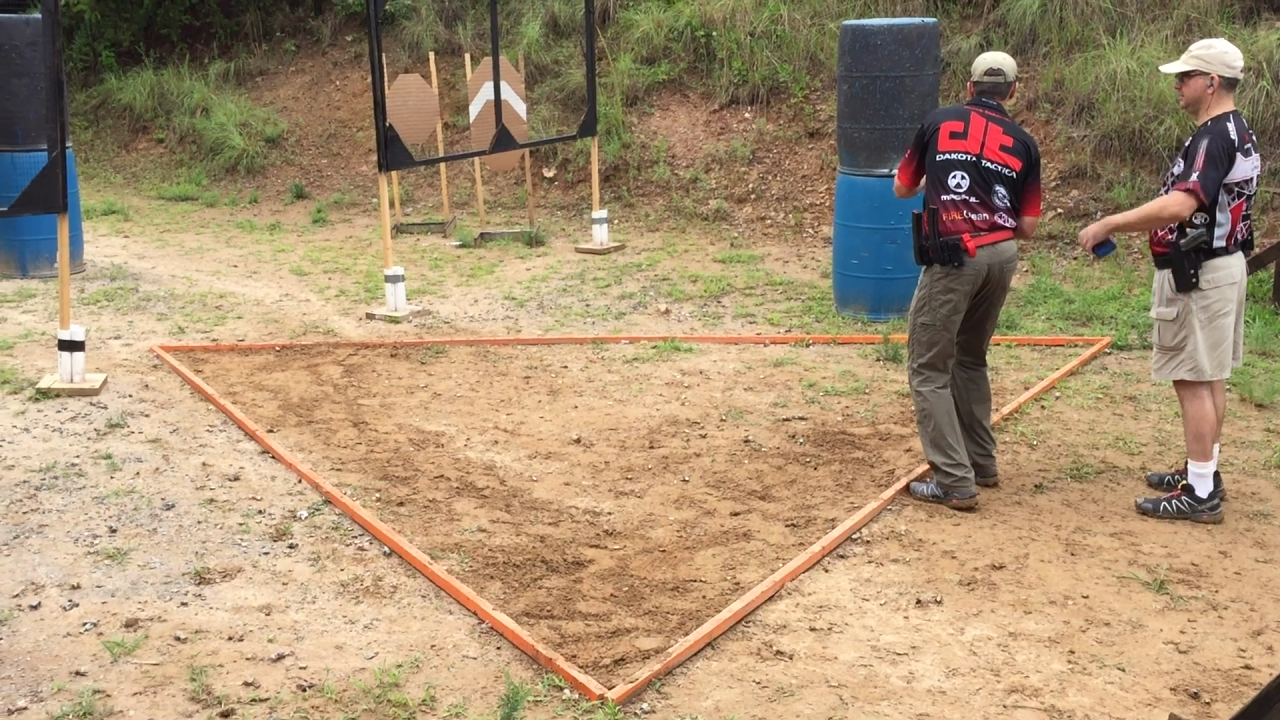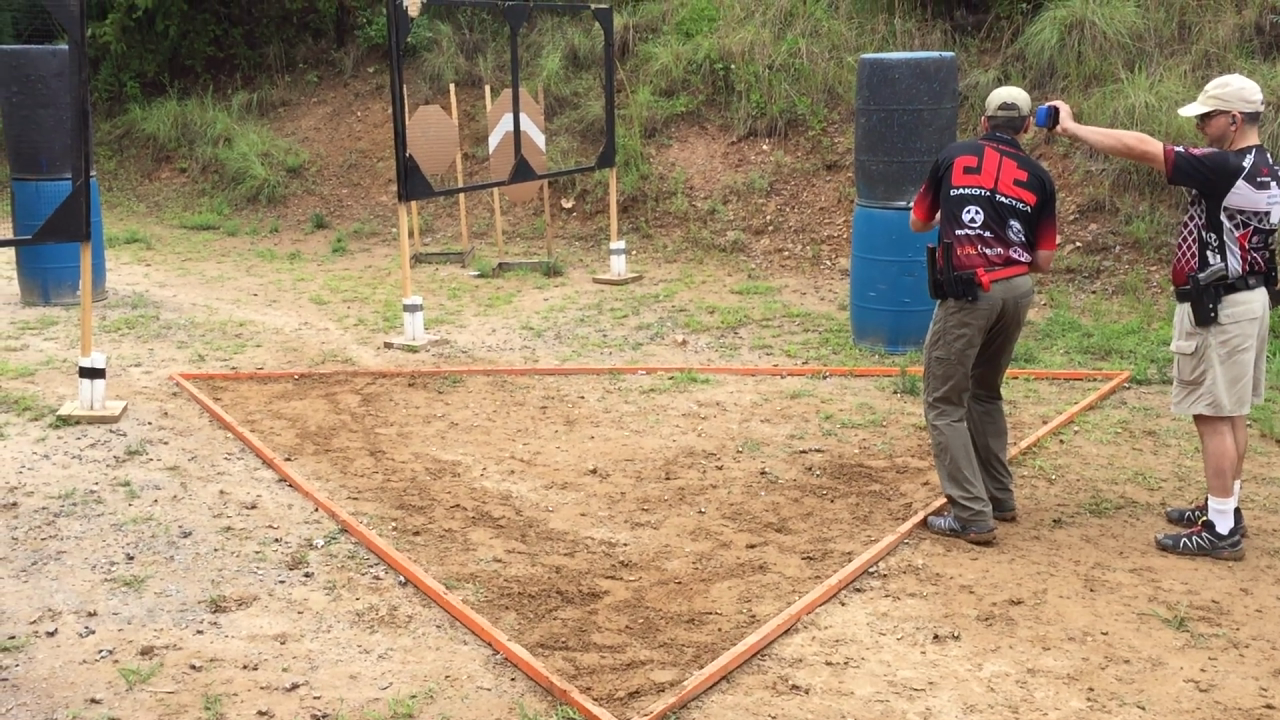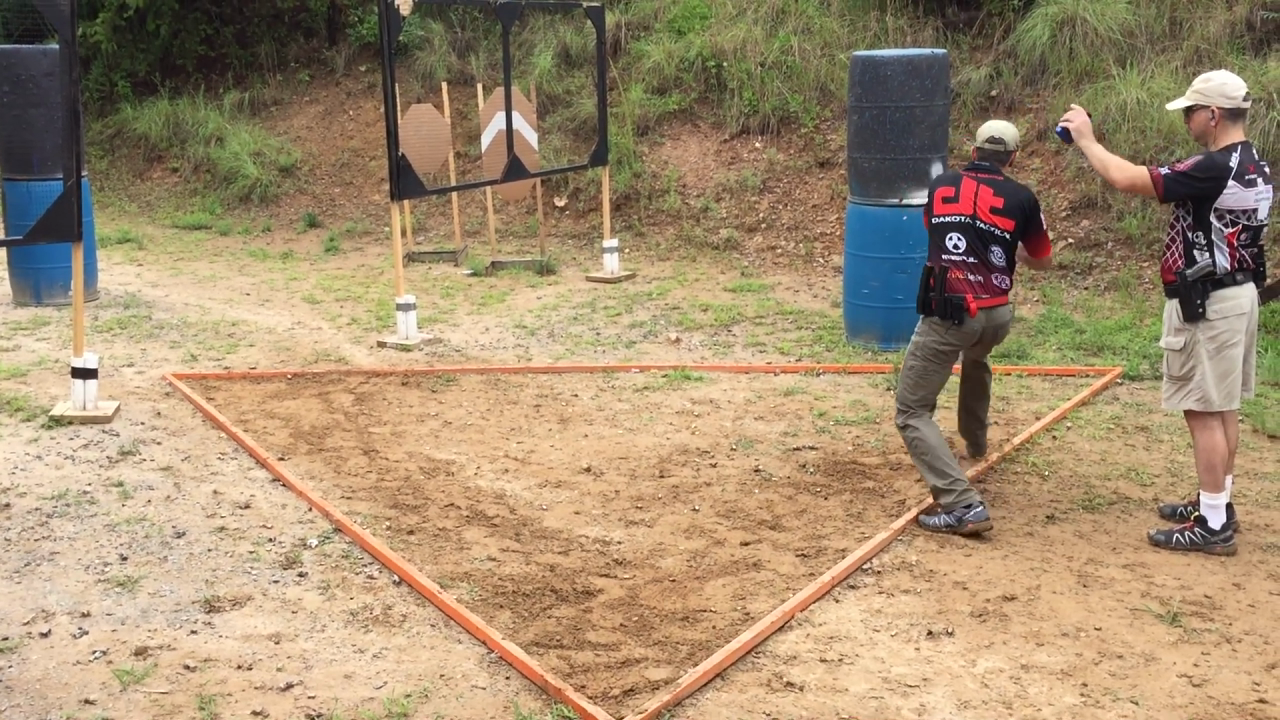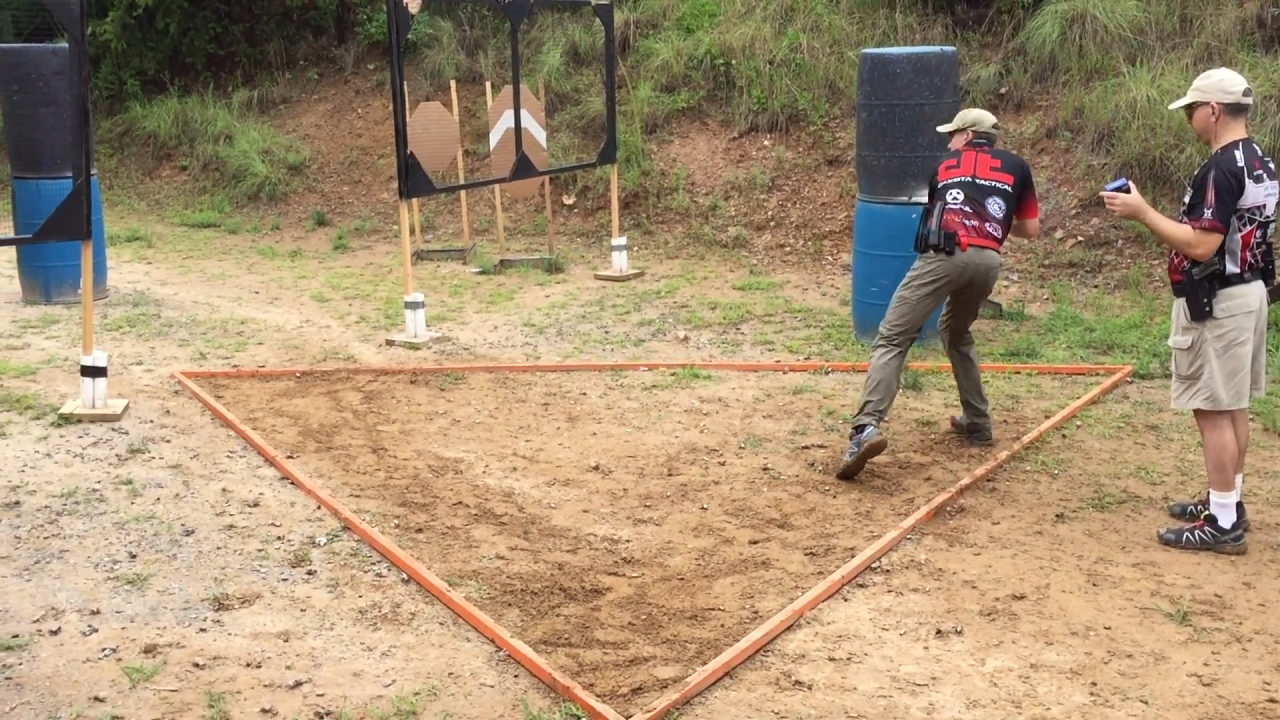
dt=1s
person 1, frame 1
left shoulder: (1217, 137)
right shoulder: (1234, 132)
left elbow: (1178, 205)
left wrist: (1107, 226)
left hip: (1198, 273)
right hip: (1219, 265)
left knee: (1194, 380)
right knee: (1209, 377)
left ankle: (1200, 493)
right ankle: (1202, 473)
person 1, frame 2
left shoulder: (1228, 168)
left elbow: (1141, 147)
left wrist: (1073, 128)
left hip: (1218, 307)
left knee: (1213, 415)
right knee: (1232, 411)
left ankle: (1220, 529)
right ankle: (1223, 508)
person 1, frame 3
left shoulder: (1213, 169)
right shoulder: (1255, 167)
left elbow: (1129, 180)
left wrist: (1086, 138)
left hip: (1207, 303)
right hip: (1239, 293)
left knee: (1205, 411)
right knee: (1224, 407)
left ankle: (1213, 525)
right ankle: (1216, 504)
person 1, frame 4
left shoulder: (1220, 168)
left elbow: (1201, 245)
left wrist: (1141, 212)
left hip: (1216, 303)
left knee: (1214, 410)
right knee: (1234, 406)
left ankle: (1223, 523)
right ankle: (1227, 502)
person 2, frame 1
left shoulder: (938, 122)
right shoulder: (1024, 143)
left elbow: (902, 188)
right elbow: (1027, 226)
left hip: (955, 258)
right hip: (1001, 257)
left knee: (929, 368)
right knee: (970, 359)
left ankle: (954, 482)
right ankle: (981, 463)
person 2, frame 2
left shoulder: (953, 157)
right shoulder: (1038, 177)
left elbow: (919, 222)
right elbow: (1043, 260)
left hip: (970, 292)
right hip: (1017, 291)
left knee: (945, 402)
right knee: (985, 392)
left ankle: (972, 515)
right ankle: (999, 497)
person 2, frame 3
left shoulder: (942, 184)
right shoulder: (1021, 197)
right elbow: (1042, 261)
left hip: (946, 315)
right hip: (997, 314)
left knee: (913, 414)
right knee: (975, 360)
left ankle: (964, 505)
right ankle: (976, 440)
person 2, frame 4
left shoulder: (946, 164)
right shoulder: (1016, 165)
right elbow: (1031, 230)
left hip: (944, 259)
right hip: (989, 260)
left knee: (891, 342)
right knee: (957, 335)
left ankle: (866, 433)
right ankle: (977, 423)
